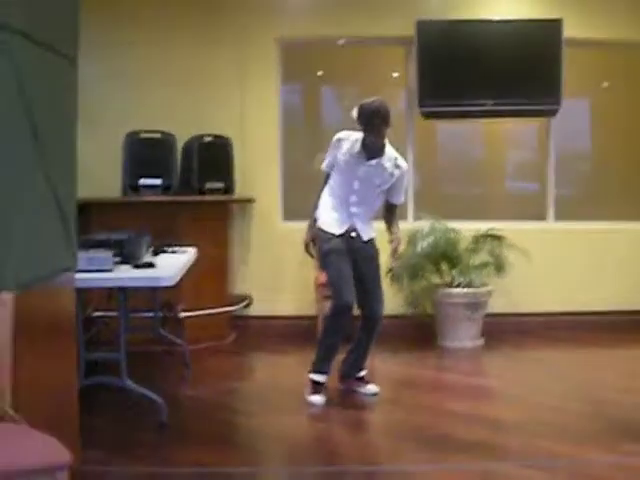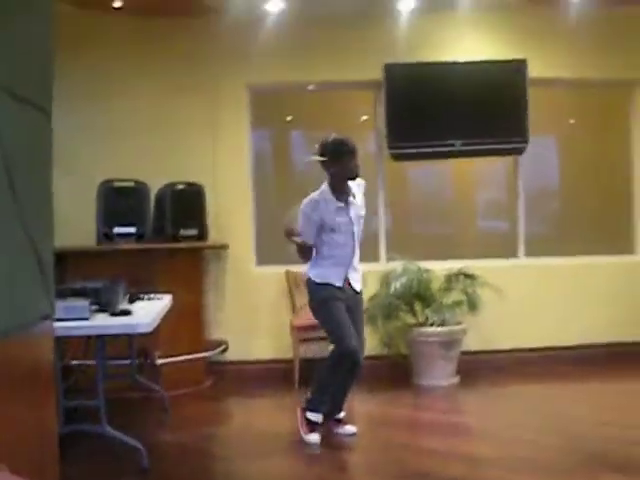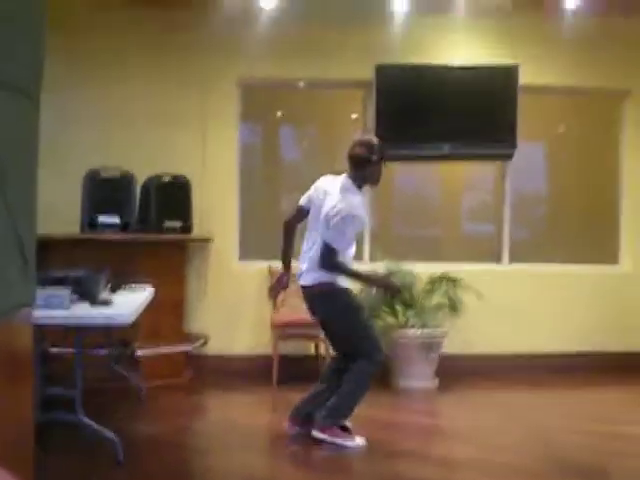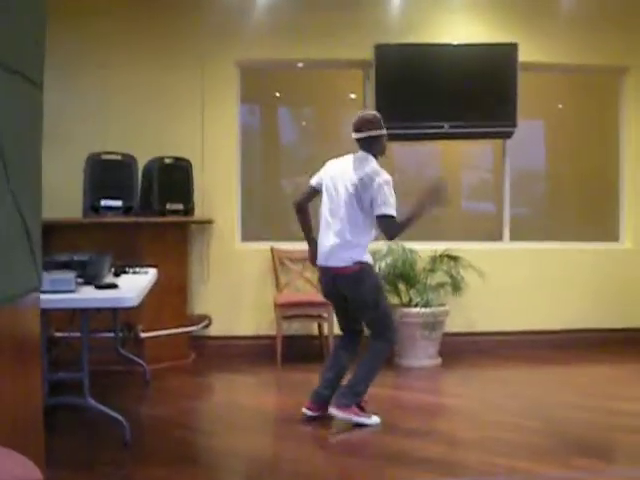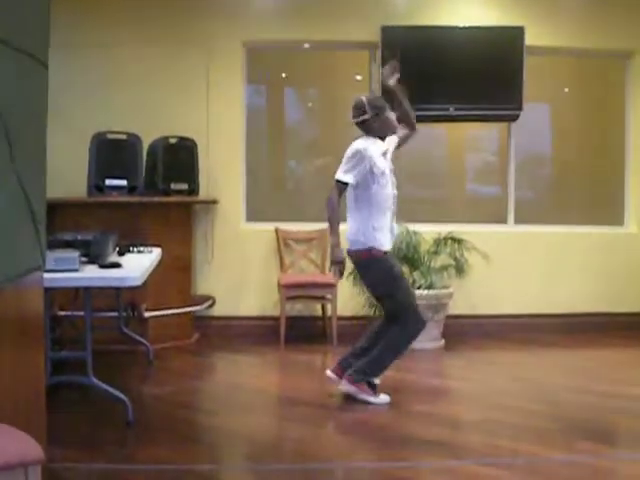
dt=0.7s
person 1, frame 1
left shoulder: (397, 167)
right shoulder: (342, 143)
left elbow: (390, 209)
right elbow: (327, 184)
left wrist: (394, 232)
right wrist: (312, 224)
left hip: (363, 238)
right hip: (331, 232)
left knee: (374, 312)
right knee: (344, 301)
left ankle: (352, 372)
right ankle: (318, 376)
person 1, frame 2
left shoulder: (359, 189)
right shoulder: (314, 205)
right elbow: (306, 255)
right wrist: (301, 243)
left hip: (352, 285)
right hip: (324, 286)
left knee: (355, 358)
right knee: (348, 349)
left ankle: (331, 414)
right ankle: (311, 413)
person 1, frame 3
left shoulder: (325, 183)
right shoulder: (351, 209)
left elbow: (290, 223)
right elbow: (328, 261)
left wrist: (285, 269)
right wrist: (372, 280)
left hip: (311, 285)
right hip: (326, 288)
left knee: (348, 354)
right knee: (371, 355)
left ankle: (303, 416)
right ankle: (330, 422)
person 1, frame 4
left shoulder: (333, 166)
right shoulder: (378, 177)
left elbow: (300, 203)
right elbow: (391, 231)
left wrist: (313, 245)
right wrist: (424, 204)
left hip: (326, 267)
right hip: (354, 268)
left knee: (351, 334)
right knee: (384, 335)
left ankle: (320, 400)
right ankle: (347, 401)
person 1, frame 5
left shoulder: (381, 147)
right shoulder: (361, 149)
left elbow: (411, 127)
right elbow: (335, 196)
left wrist: (394, 91)
right wrist: (335, 245)
left hip: (377, 250)
right hip: (370, 251)
left knee: (395, 316)
right knee: (412, 321)
left ankle: (346, 367)
right ankle: (360, 378)
